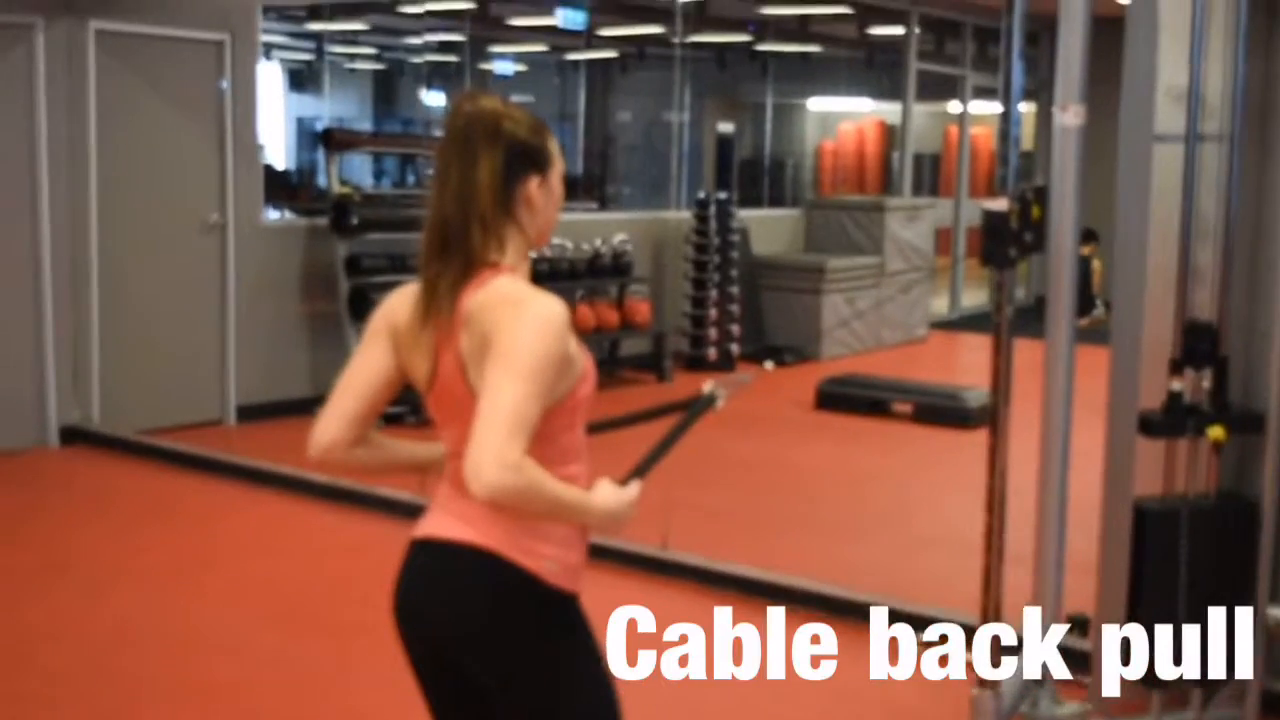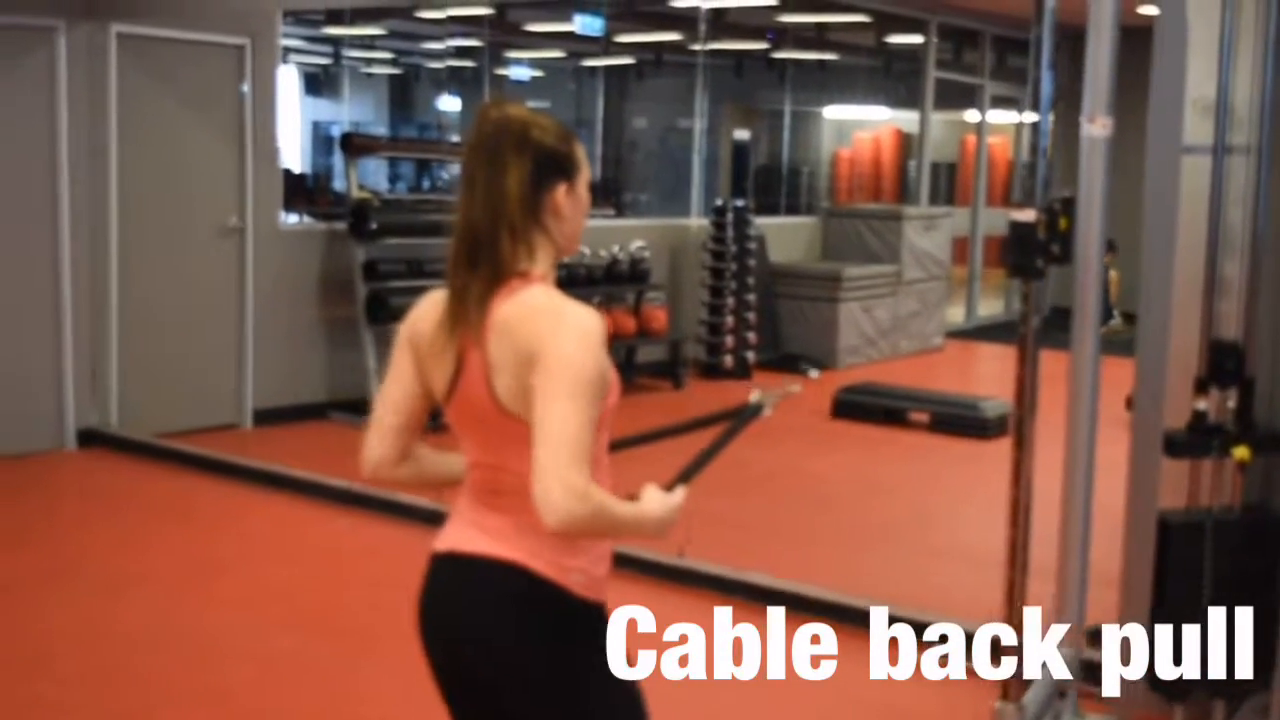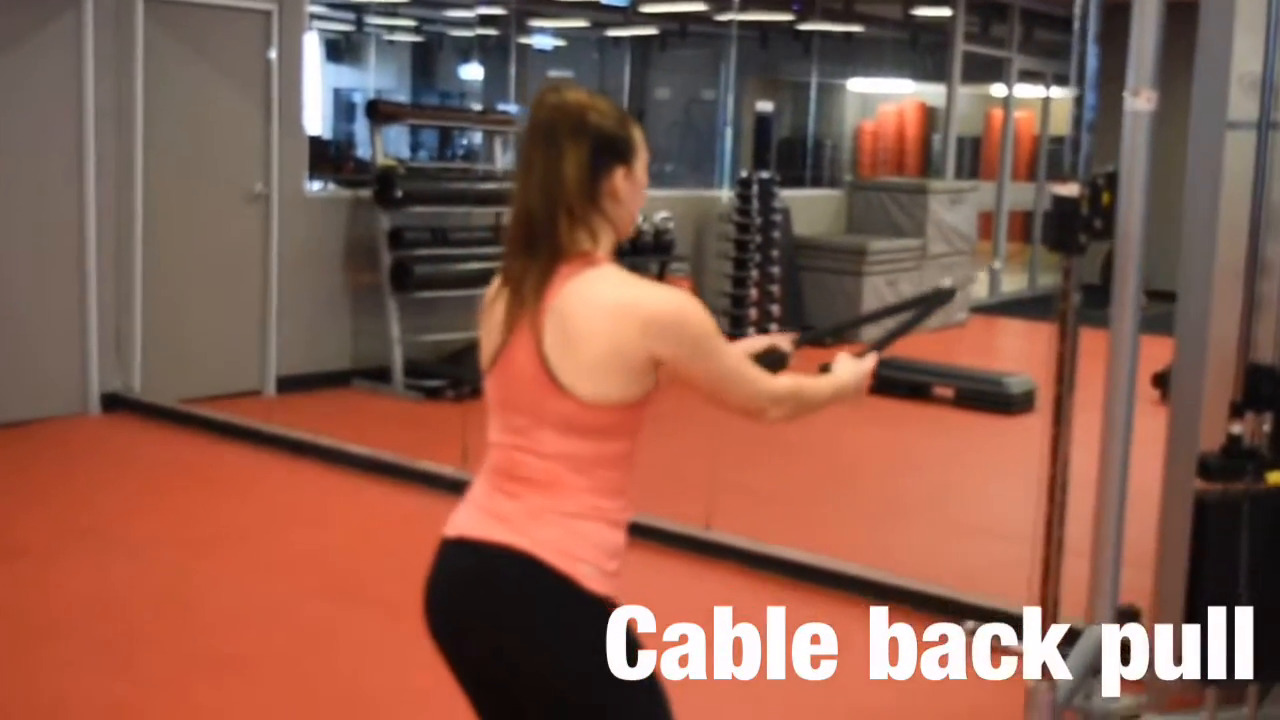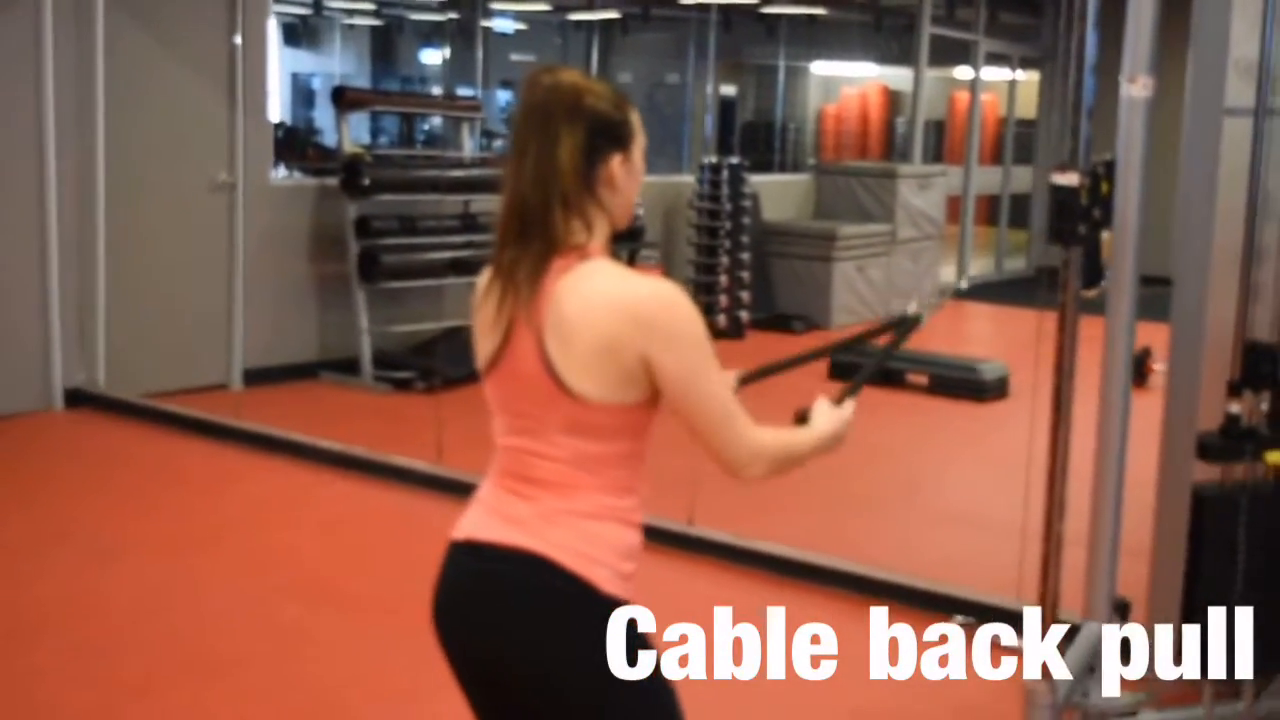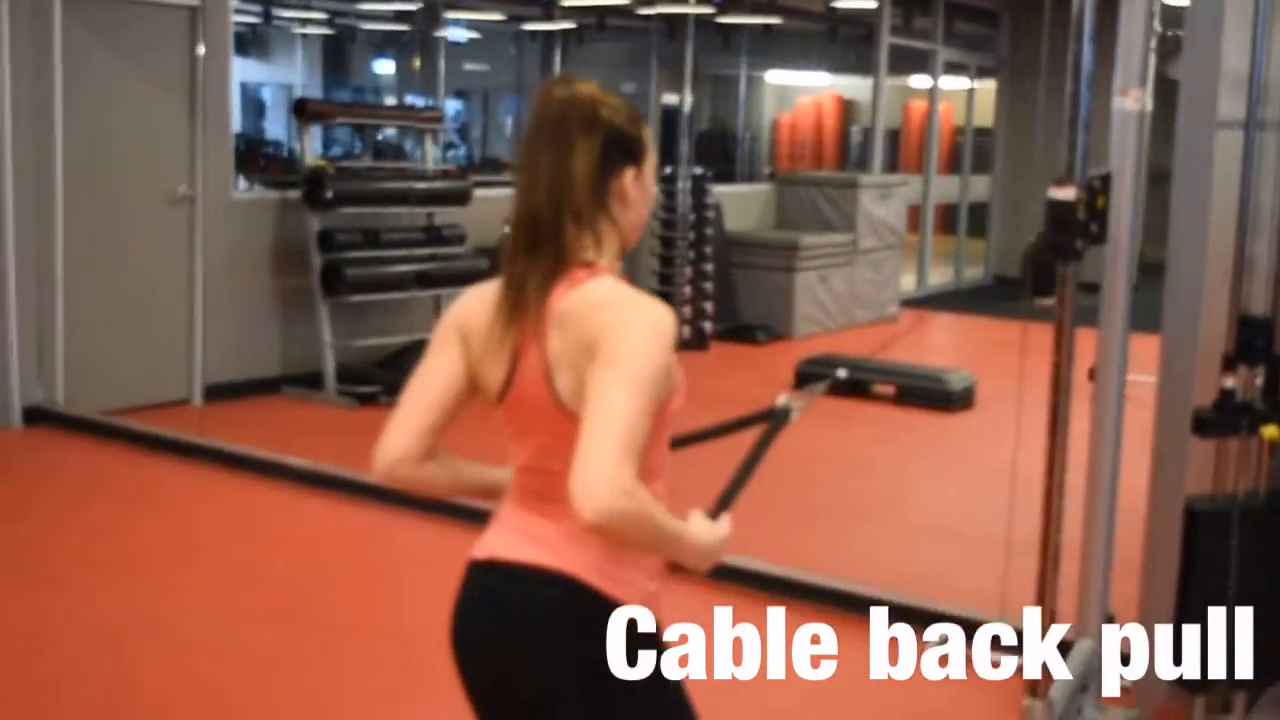
dt=0.7s
person 1, frame 1
left shoulder: (407, 308)
right shoulder: (533, 313)
left elbow: (332, 442)
right elbow: (495, 475)
right wrist: (596, 508)
left hip: (428, 581)
right hip: (513, 594)
person 1, frame 2
left shoulder: (431, 317)
right shoulder: (565, 325)
left elbow: (381, 460)
right elbow: (563, 504)
right wrist: (648, 515)
left hip: (449, 593)
right hip: (539, 606)
person 1, frame 3
left shoulder: (506, 295)
right shoulder: (647, 308)
right elbow: (765, 402)
left wrist: (723, 351)
right wrist: (841, 382)
left hip: (459, 578)
right hip: (549, 594)
person 1, frame 4
left shoulder: (495, 288)
right shoulder: (645, 304)
right elbow: (747, 457)
left wrist: (680, 379)
right wrist: (823, 430)
left hip: (467, 581)
right hip: (565, 600)
person 1, frame 5
left shoulder: (480, 309)
right shoulder: (634, 317)
left elbow: (398, 460)
right elbow: (602, 497)
right wrist: (691, 543)
left hip: (486, 608)
right hip: (584, 622)
